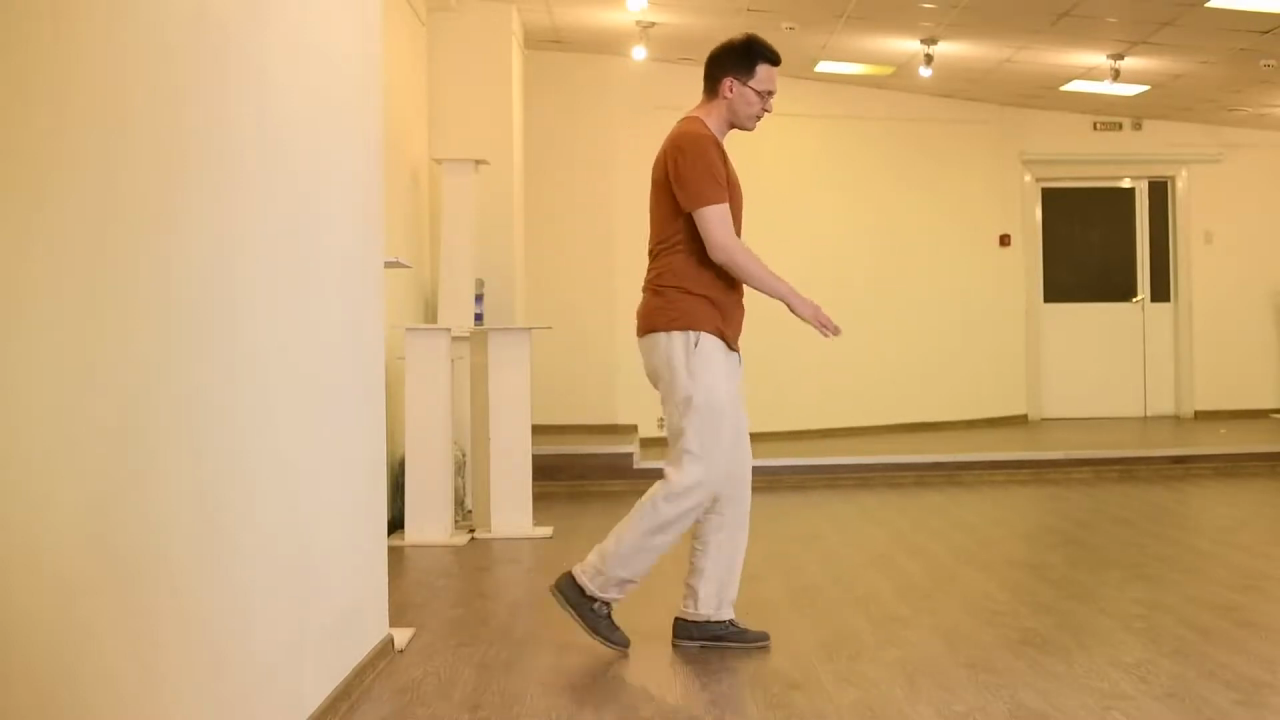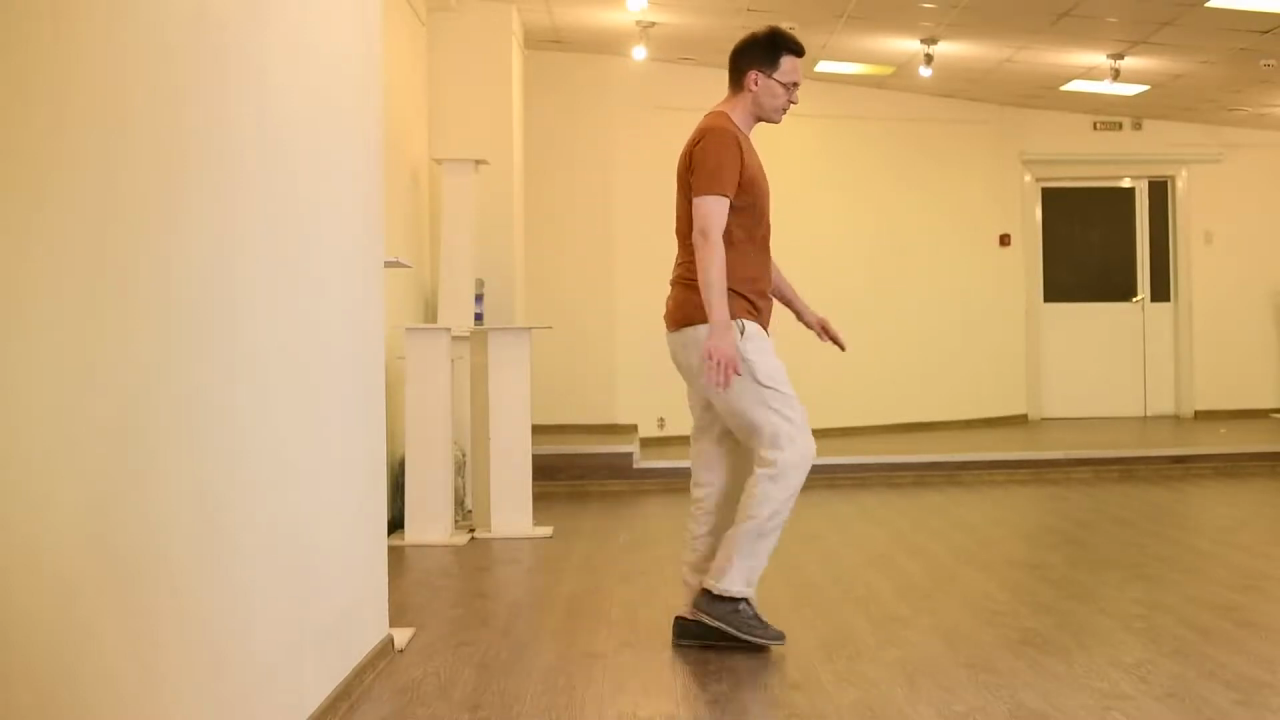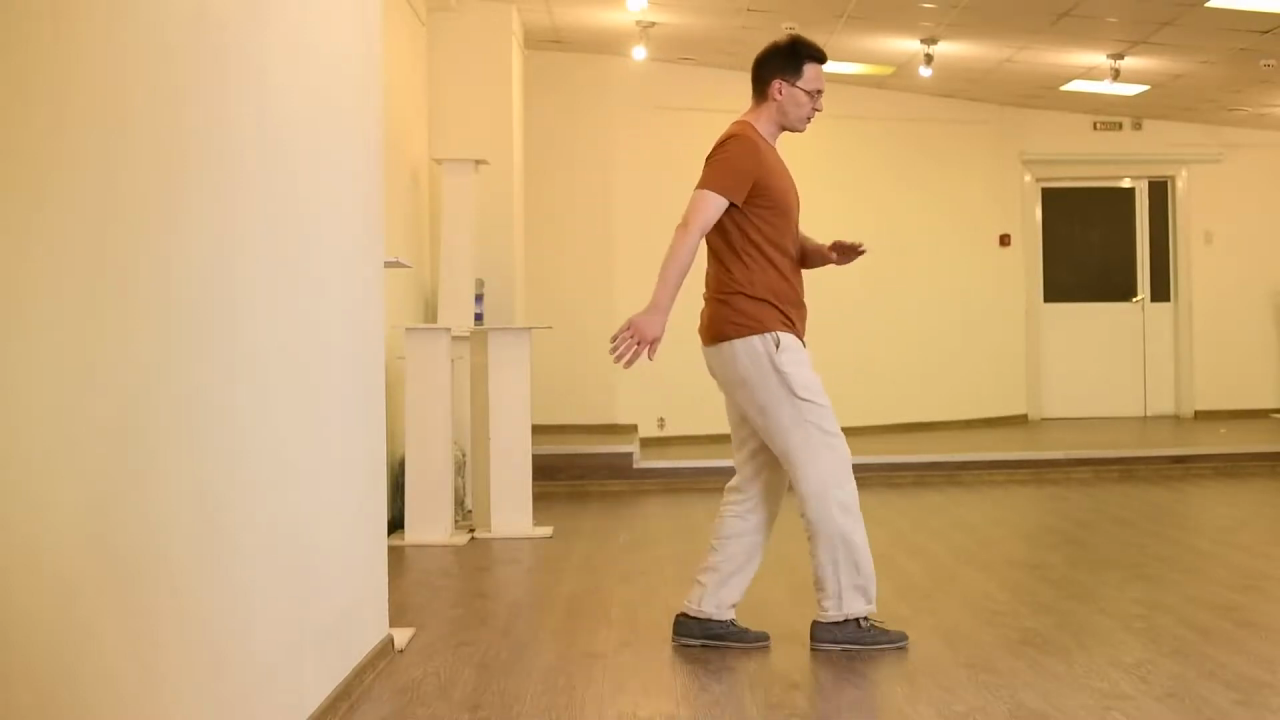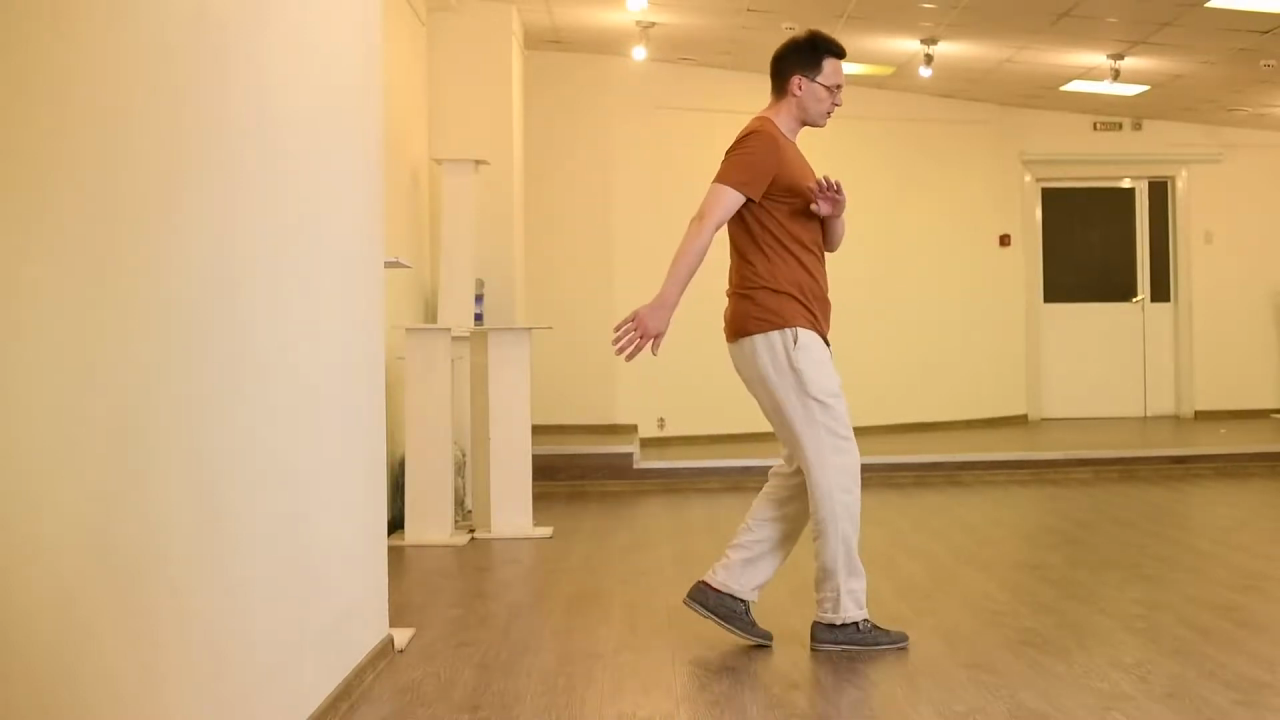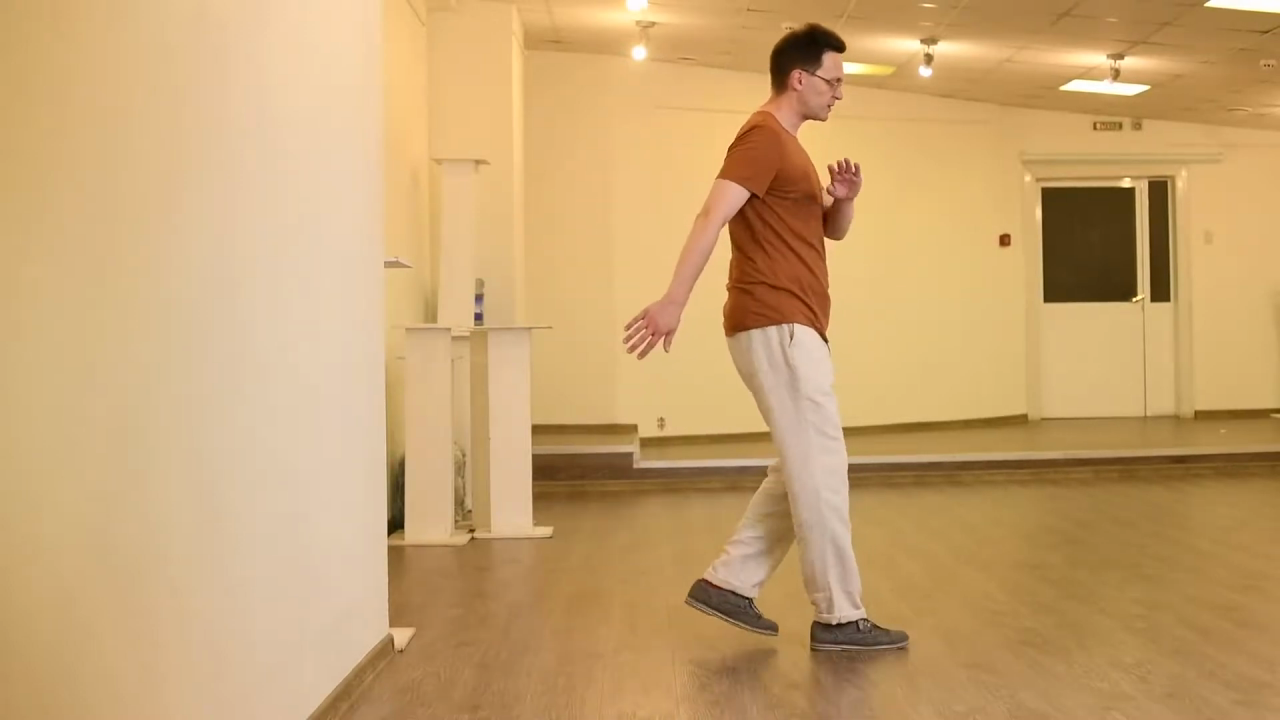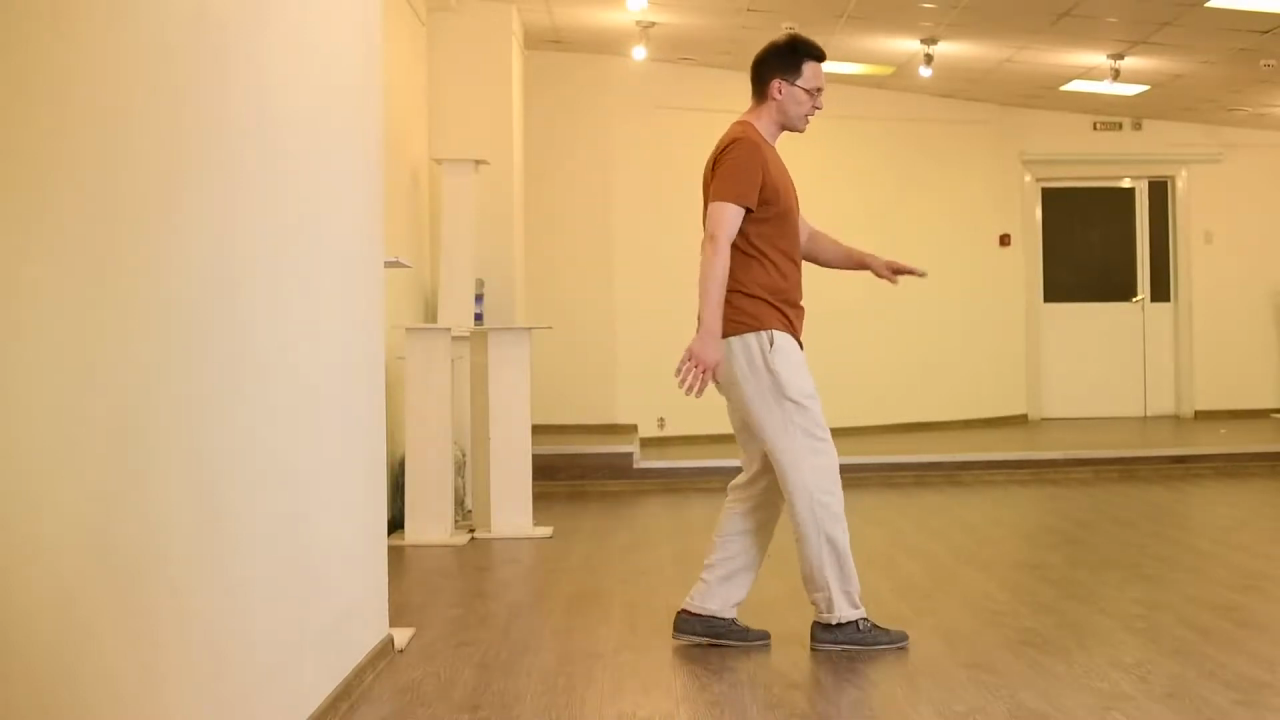
dt=0.2s
person 1, frame 1
left shoulder: (701, 145)
right shoulder: (695, 143)
right elbow: (722, 248)
right wrist: (793, 298)
left hip: (703, 337)
right hip: (689, 336)
left knee: (730, 477)
right knee: (699, 476)
left ankle: (705, 614)
right ankle: (593, 583)
person 1, frame 2
left shoulder: (732, 139)
right shoulder: (718, 138)
right elbow: (707, 236)
left wrist: (803, 309)
right wrist: (717, 327)
left hip: (719, 327)
right hip: (720, 327)
left knee: (723, 472)
right knee: (790, 448)
left ankle: (705, 608)
right ankle: (726, 588)
person 1, frame 3
left shoulder: (762, 153)
right shoulder: (741, 146)
left elbow: (786, 248)
right elbow: (692, 227)
left wrist: (829, 253)
right wrist: (657, 309)
left hip: (748, 339)
right hip: (757, 338)
left knee: (758, 480)
right knee: (826, 465)
left ankle: (706, 612)
right ankle: (843, 614)
person 1, frame 4
left shoulder: (787, 151)
right shoulder: (761, 142)
left elbow: (826, 242)
right elbow: (707, 220)
left wrist: (832, 211)
right wrist: (664, 304)
left hip: (785, 334)
right hip: (779, 334)
left knee: (804, 470)
right knee: (835, 466)
left ankle: (727, 587)
right ankle: (841, 618)
person 1, frame 5
left shoulder: (786, 143)
right shoulder: (763, 137)
left elbow: (834, 229)
right elbow: (713, 216)
left wrist: (844, 197)
right wrist: (674, 301)
left hip: (785, 329)
right hip: (778, 328)
left knee: (803, 466)
right knee: (820, 468)
left ankle: (729, 582)
right ankle: (839, 617)
person 1, frame 6
left shoulder: (760, 152)
right shoulder: (743, 147)
left elbow: (804, 239)
right elbow: (718, 240)
left wrist: (870, 261)
right wrist: (708, 331)
left hip: (758, 336)
right hip: (753, 336)
left knee: (767, 474)
right knee: (812, 468)
left ankle: (706, 608)
right ankle: (839, 616)
